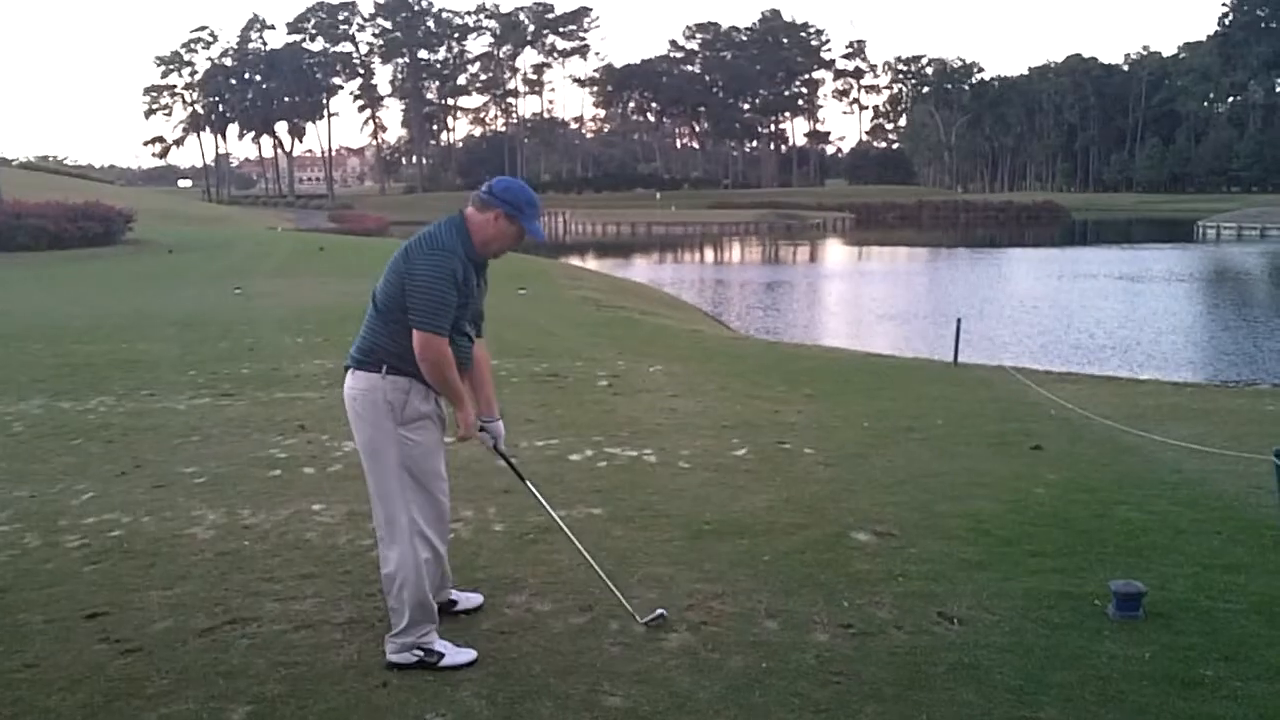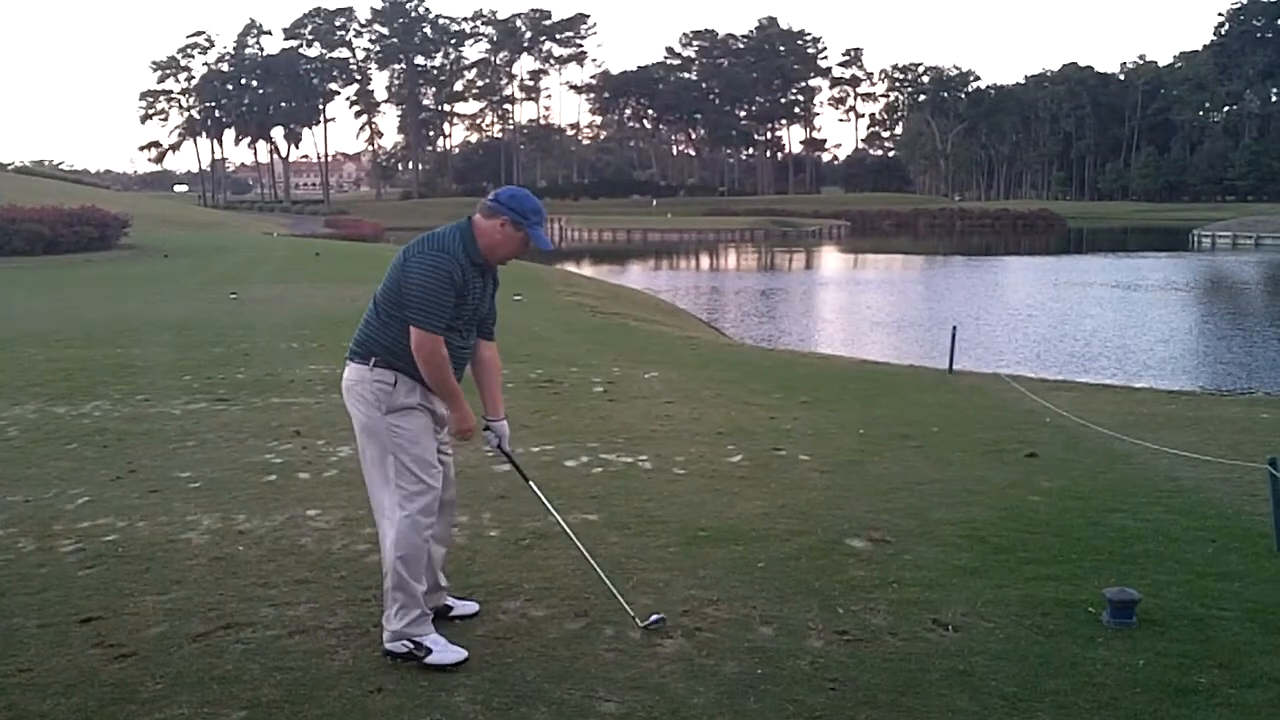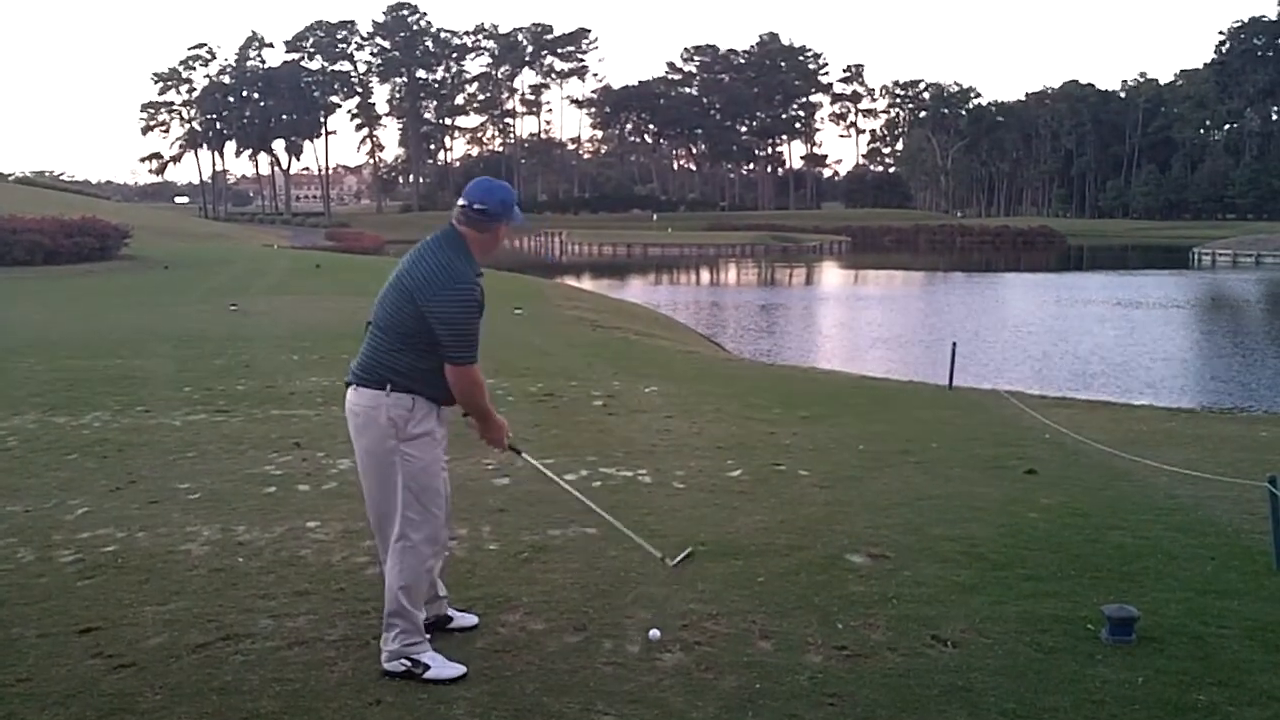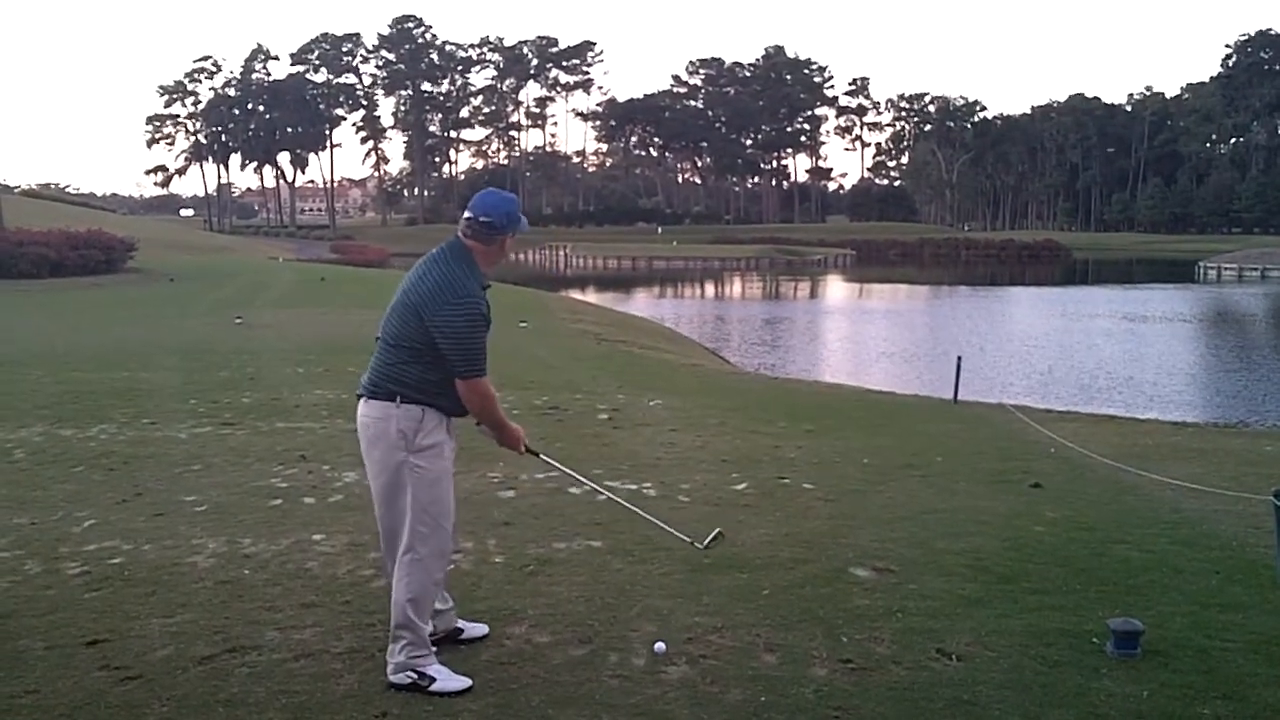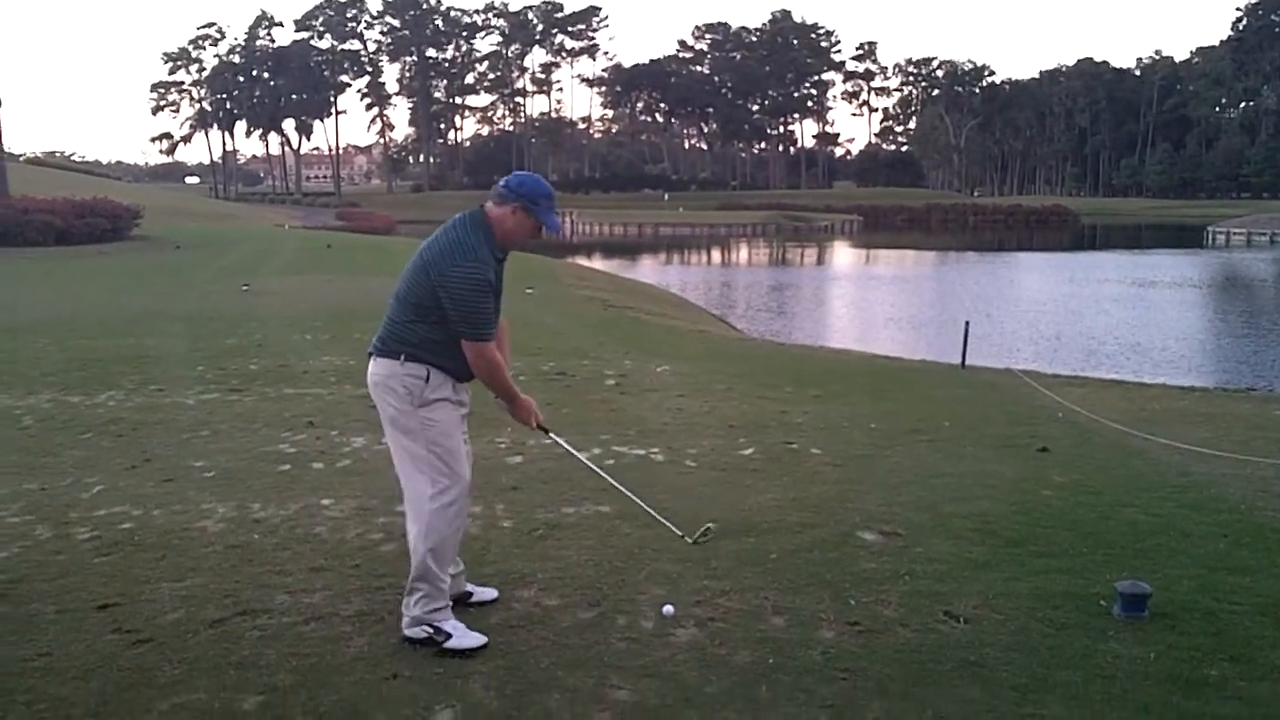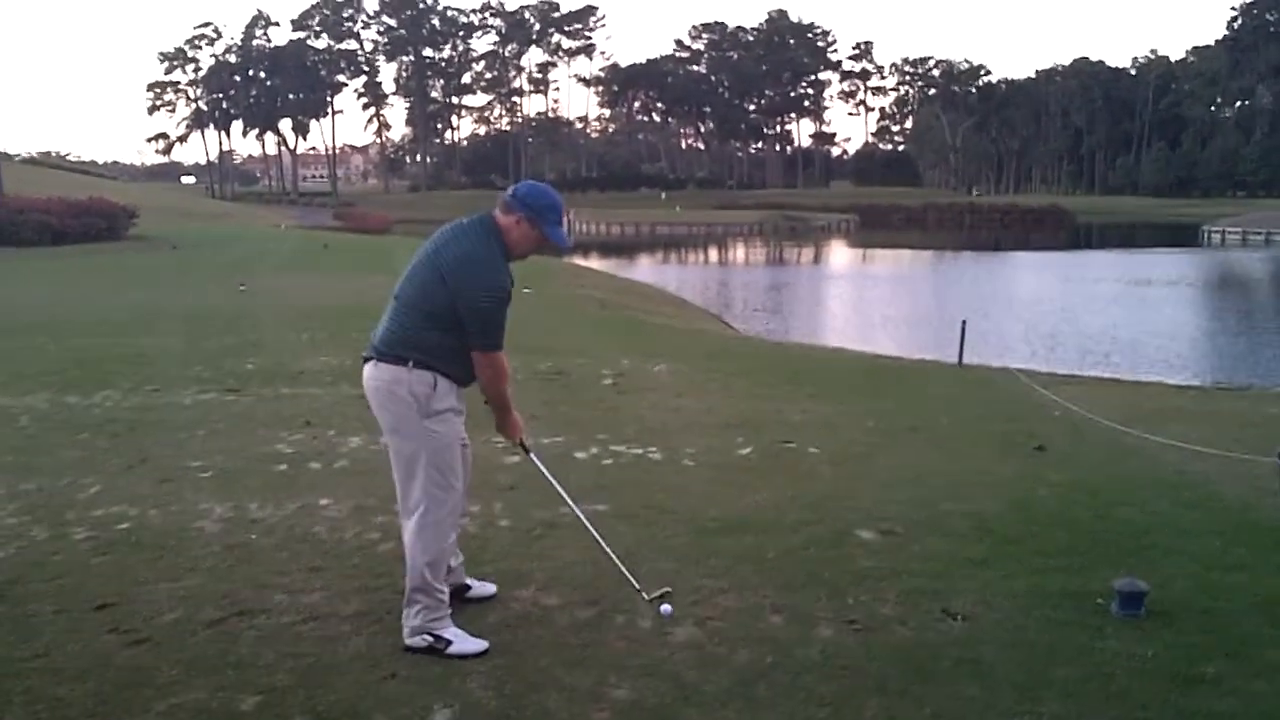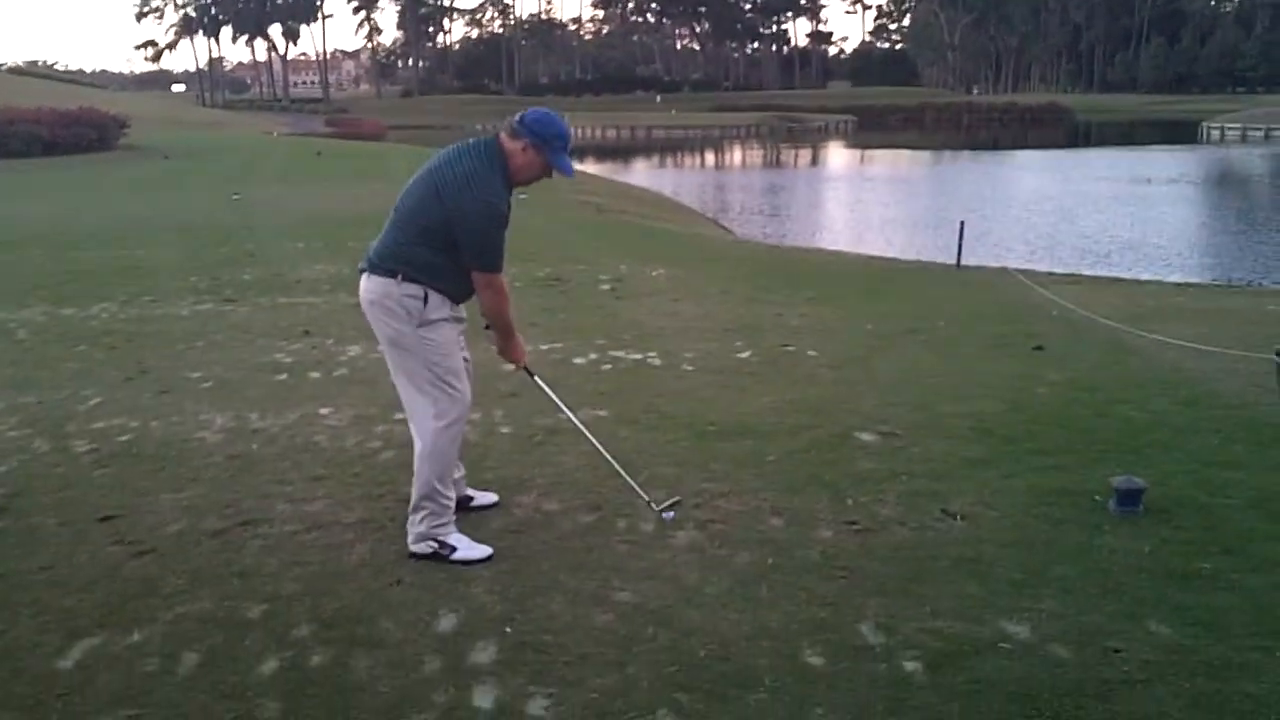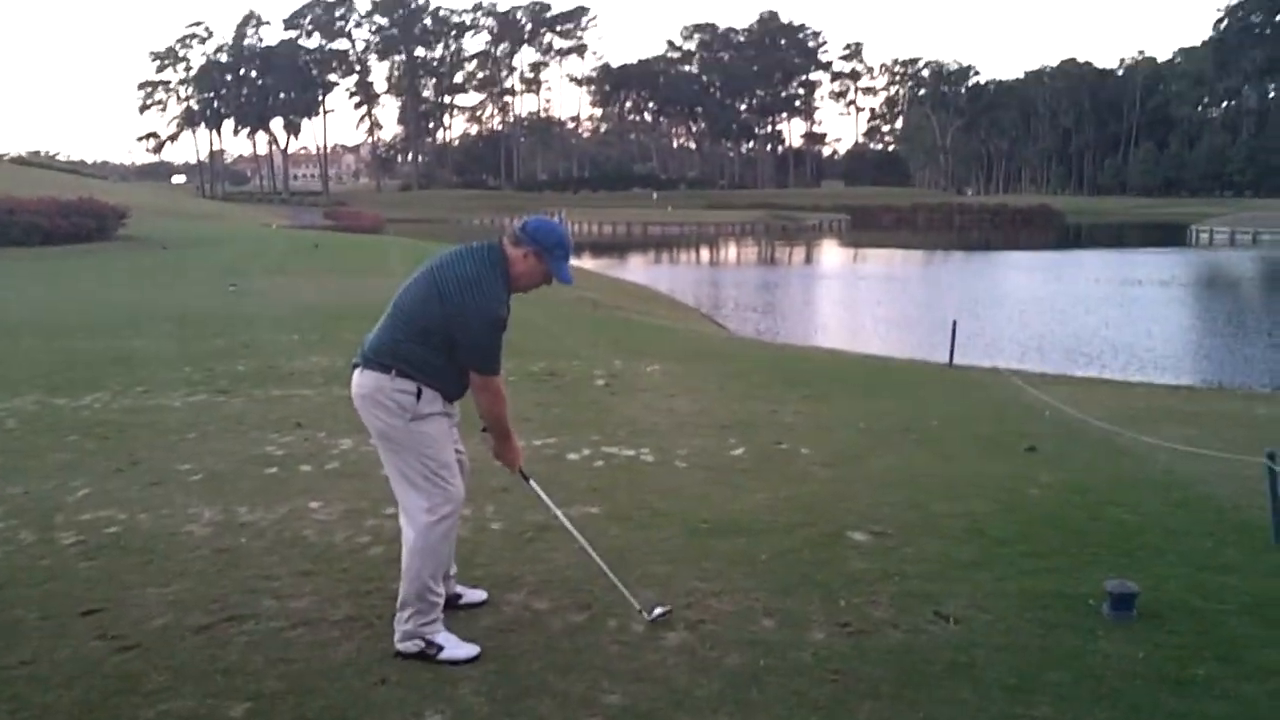
dt=0.4s
person 1, frame 1
left shoulder: (471, 259)
right shoulder: (438, 254)
left elbow: (471, 339)
right elbow: (428, 344)
left wrist: (489, 412)
right wrist: (463, 406)
left hip: (412, 390)
right hip: (389, 390)
left knee: (429, 499)
right knee: (412, 513)
left ankle: (434, 592)
right ankle: (411, 641)
person 1, frame 2
left shoulder: (484, 268)
right shoulder: (437, 257)
left elbow: (483, 343)
right elbow: (426, 343)
left wrist: (496, 416)
right wrist: (457, 408)
left hip: (419, 386)
right hip: (385, 383)
left knee: (438, 497)
right knee: (412, 502)
left ankle: (430, 595)
right ankle: (406, 631)
person 1, frame 3
left shoulder: (438, 251)
right shoulder: (456, 282)
right elbow: (462, 372)
left wrist: (479, 413)
right wrist: (489, 421)
left hip: (400, 399)
right hip: (394, 407)
left knee: (430, 512)
right knee: (413, 526)
left ankle: (429, 606)
right ankle: (403, 649)
person 1, frame 4
left shoulder: (446, 264)
right shoulder: (459, 294)
right elbow: (471, 385)
left wrist: (493, 420)
right wrist: (504, 430)
left hip: (413, 413)
right hip: (406, 420)
left knee: (436, 525)
right knee: (420, 538)
left ankle: (437, 620)
right ankle: (409, 662)
person 1, frame 5
left shoulder: (479, 239)
right shoulder: (467, 259)
left elbow: (492, 319)
right elbow: (480, 351)
left wrist: (510, 383)
right wrist: (515, 401)
left hip: (432, 374)
right hip: (411, 376)
left knee: (453, 481)
right knee: (441, 489)
left ankle: (448, 582)
right ankle: (425, 616)
person 1, frame 6
left shoulder: (468, 233)
right shoulder: (484, 269)
right elbow: (488, 361)
right wrist: (505, 415)
left hip: (405, 371)
right hip: (413, 381)
left knee: (448, 480)
right knee: (435, 498)
left ankle: (447, 577)
right ankle: (425, 625)
person 1, frame 7
left shoulder: (476, 156)
right shoulder: (482, 191)
right elbow: (489, 283)
right wrist: (509, 338)
left hip: (415, 288)
right hip: (406, 295)
left knee: (451, 388)
right knee: (444, 406)
left ankle: (448, 488)
right ankle: (430, 532)
person 1, frame 8
left shoulder: (477, 259)
right shoulder: (483, 295)
right elbow: (486, 386)
right wrist: (506, 442)
left hip: (407, 384)
right hip: (398, 391)
left knee: (451, 476)
right knee: (437, 501)
left ankle: (440, 586)
right ankle: (417, 630)
